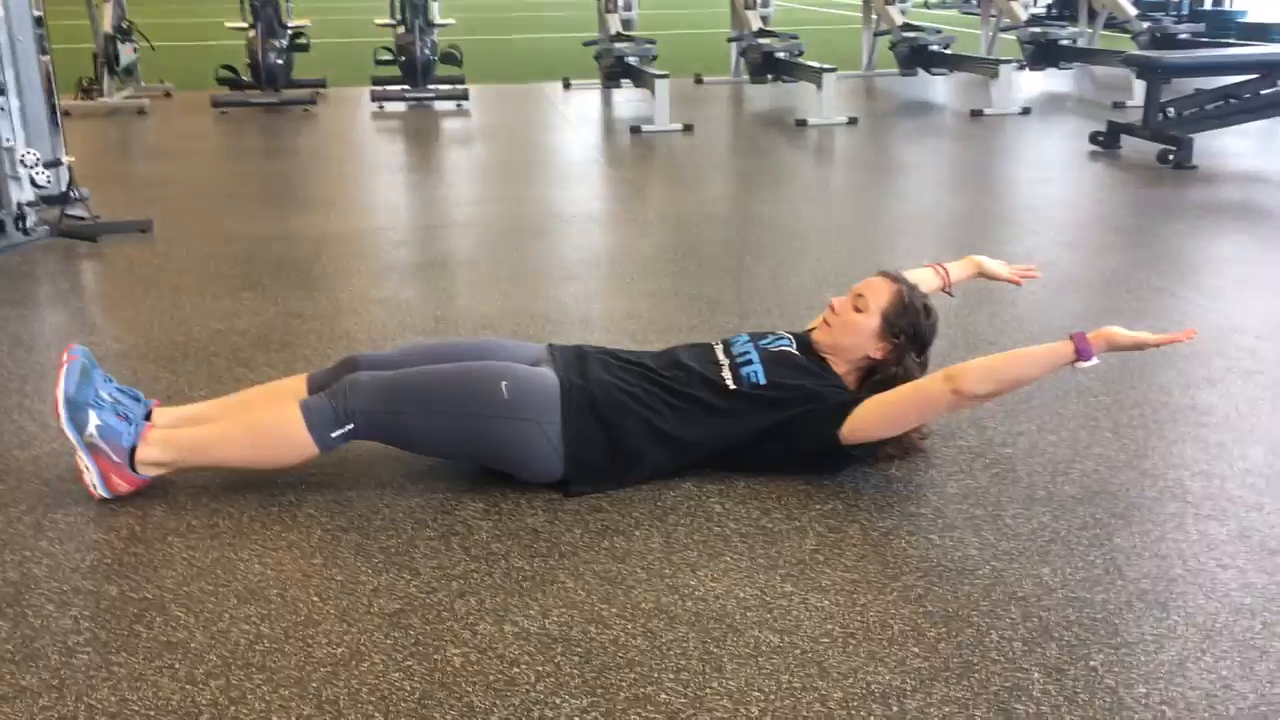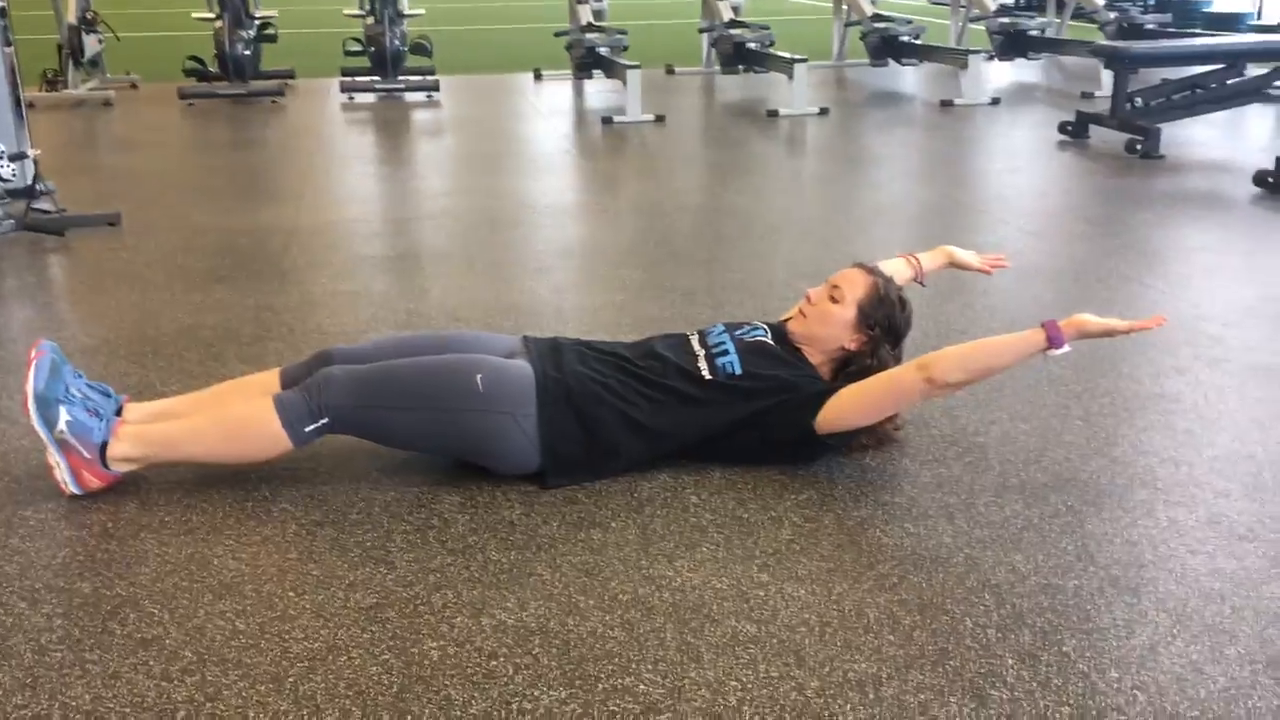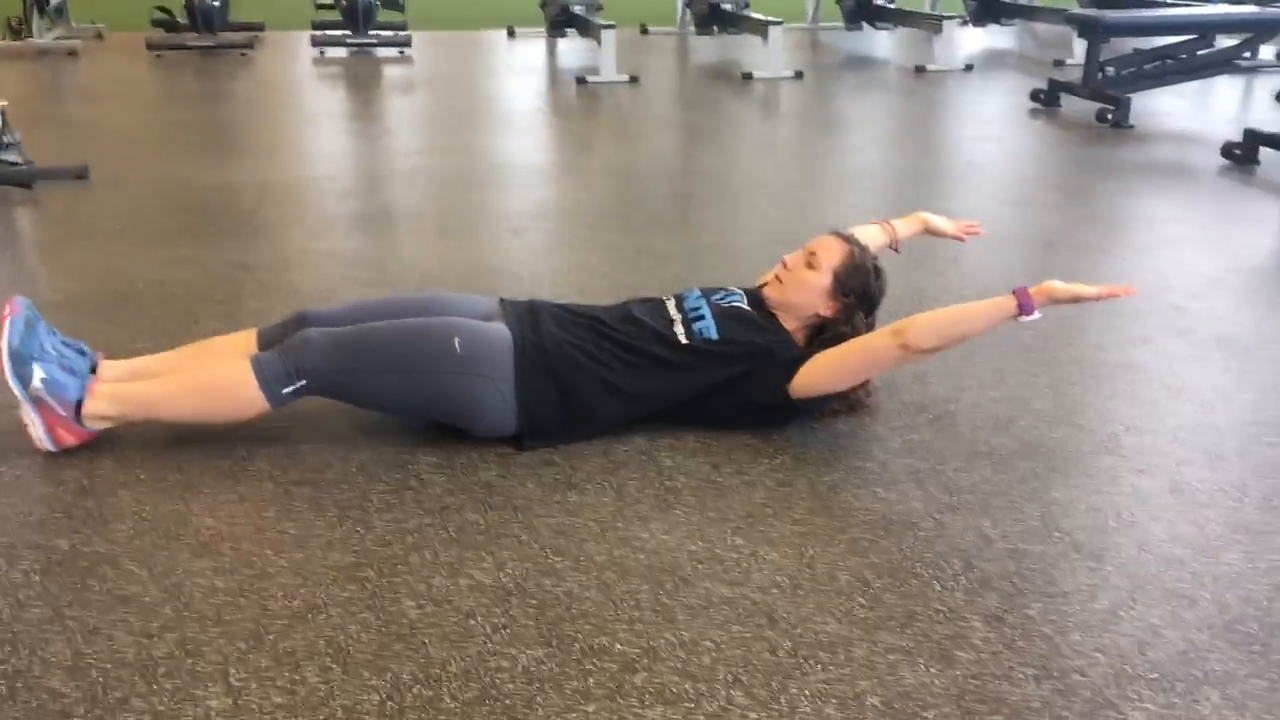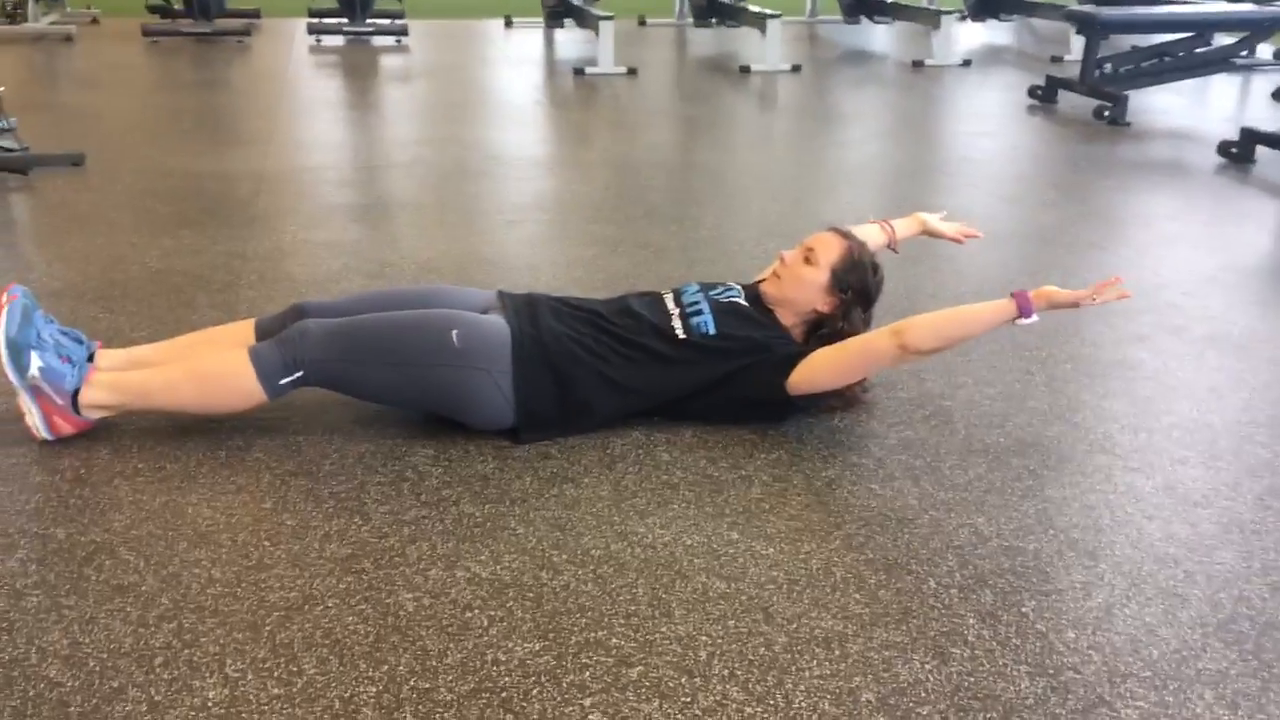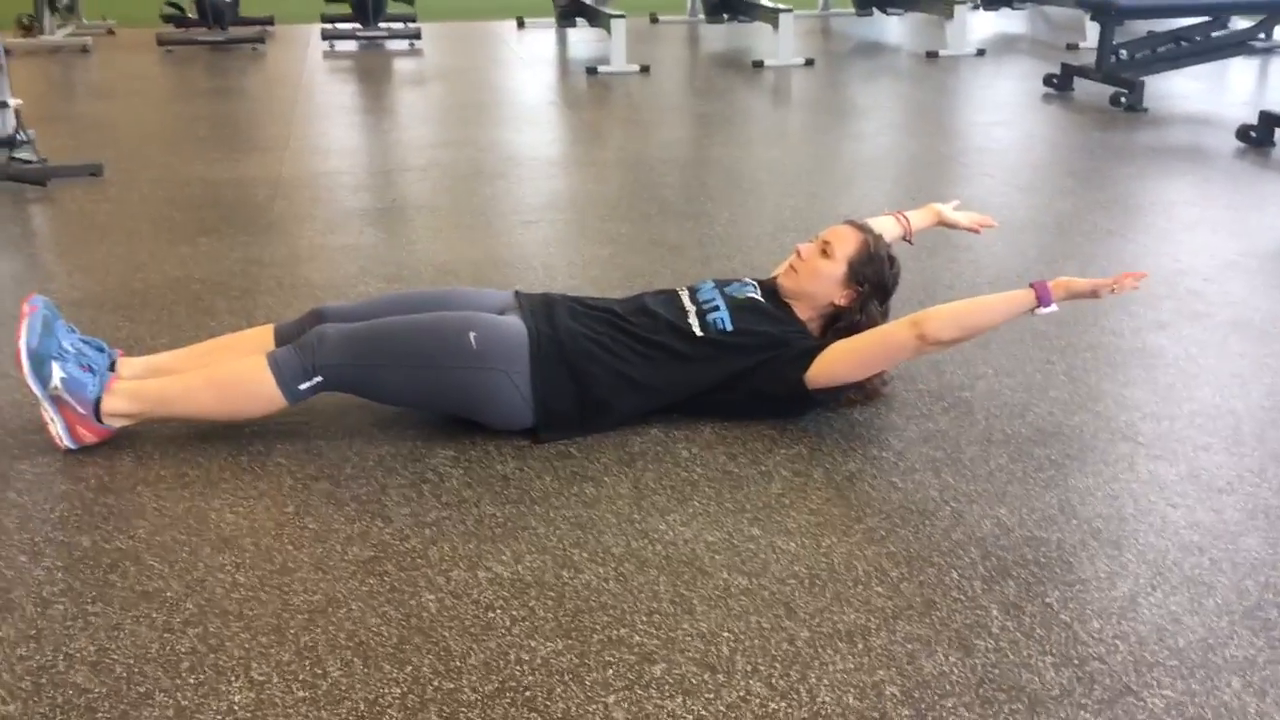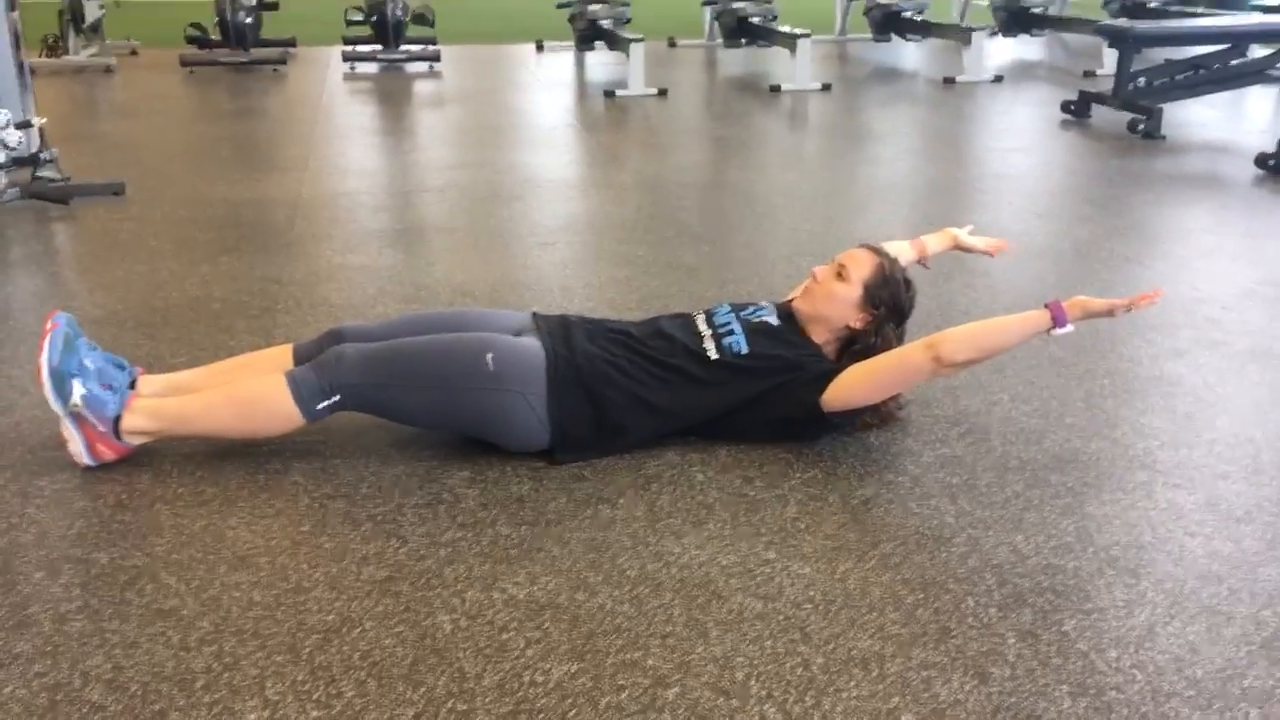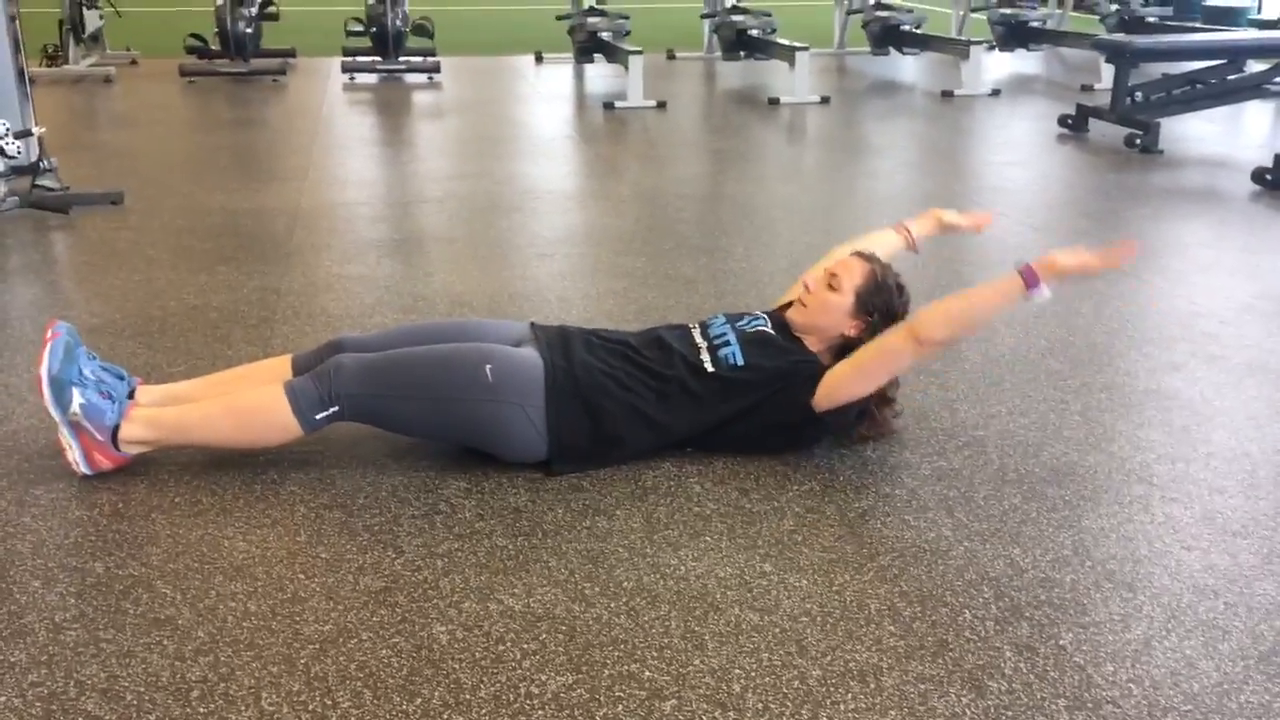
dt=0.3s
person 1, frame 1
left shoulder: (830, 411)
right shoulder: (802, 352)
left elbow: (958, 382)
right elbow: (896, 284)
left wrist: (1091, 344)
right wrist: (968, 263)
left hip: (570, 430)
right hip: (568, 371)
left knee: (355, 406)
right knee: (357, 372)
left ankle: (136, 454)
right ankle: (150, 423)
person 1, frame 2
left shoulder: (808, 402)
right shoulder: (781, 339)
left elbow: (933, 372)
right elbow: (871, 274)
left wrist: (1064, 330)
right wrist: (939, 255)
left hip: (546, 422)
right hip: (544, 363)
left knee: (333, 404)
right knee: (330, 365)
left ankle: (106, 452)
right ankle: (122, 416)
person 1, frame 3
left shoulder: (779, 370)
right shoulder: (751, 306)
left elbow: (909, 336)
right elbow: (846, 241)
left wrist: (1033, 298)
right wrist: (911, 222)
left hip: (521, 386)
right hip: (519, 326)
left knee: (306, 364)
right knee: (307, 324)
right ankle: (97, 376)
person 1, frame 4
left shoulder: (778, 367)
right shoulder: (751, 300)
left elbow: (903, 337)
right elbow: (845, 238)
left wrist: (1030, 302)
right wrist: (914, 221)
left hip: (519, 378)
right hip: (517, 318)
left knee: (303, 355)
right knee: (305, 315)
right ankle: (95, 363)
person 1, frame 5
left shoulder: (794, 360)
right shoulder: (766, 294)
left elbow: (921, 330)
right elbow: (859, 231)
left wrist: (1050, 291)
right wrist: (929, 213)
left hip: (536, 378)
right hip: (535, 318)
left knee: (325, 360)
right knee: (325, 321)
left ankle: (103, 406)
right ankle: (118, 372)
person 1, frame 6
left shoulder: (811, 383)
right shoulder: (779, 319)
left elbow: (936, 351)
right elbow: (872, 255)
left wrist: (1065, 311)
right wrist: (944, 238)
left hip: (554, 398)
right hip: (553, 340)
left knee: (342, 380)
right knee: (341, 341)
left ankle: (119, 424)
right ankle: (135, 388)
person 1, frame 7
left shoulder: (803, 391)
right shoulder: (775, 326)
left elbow: (917, 334)
right elbow: (860, 254)
left wrist: (1039, 275)
right wrist: (926, 223)
left hip: (551, 409)
right hip: (548, 352)
left knee: (341, 390)
right knee: (340, 353)
left ankle: (119, 431)
right ankle: (135, 398)
